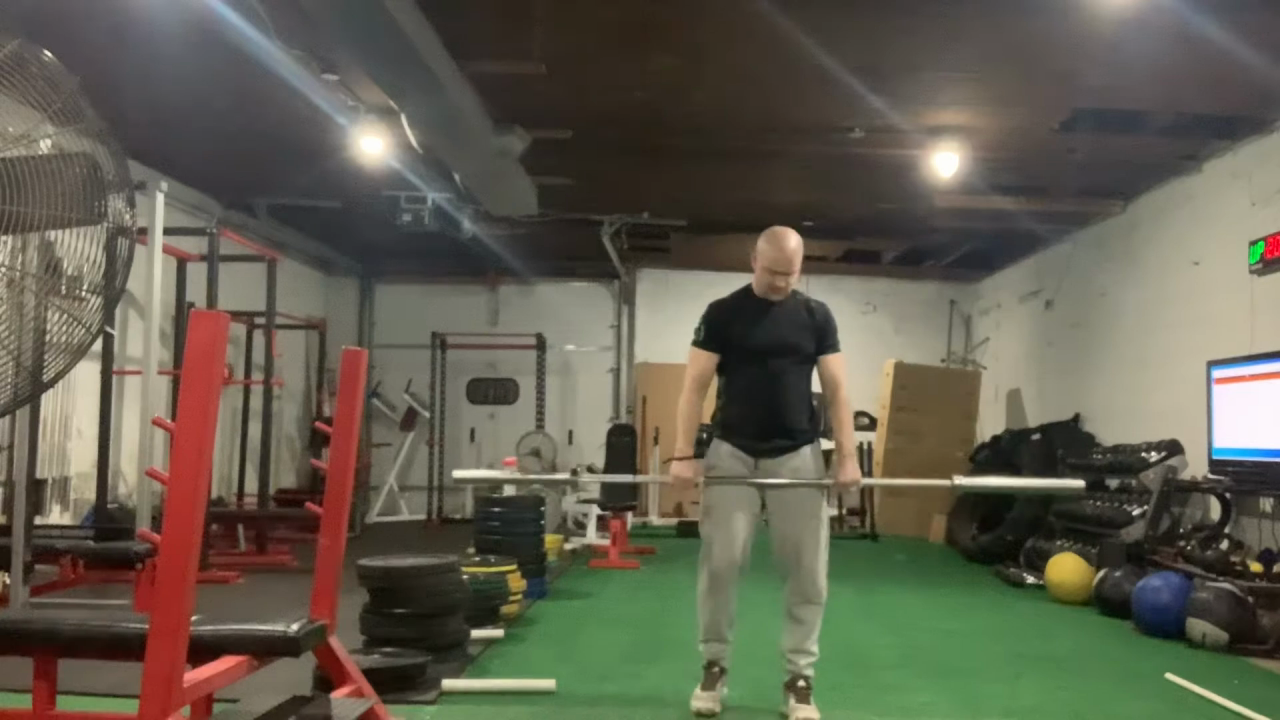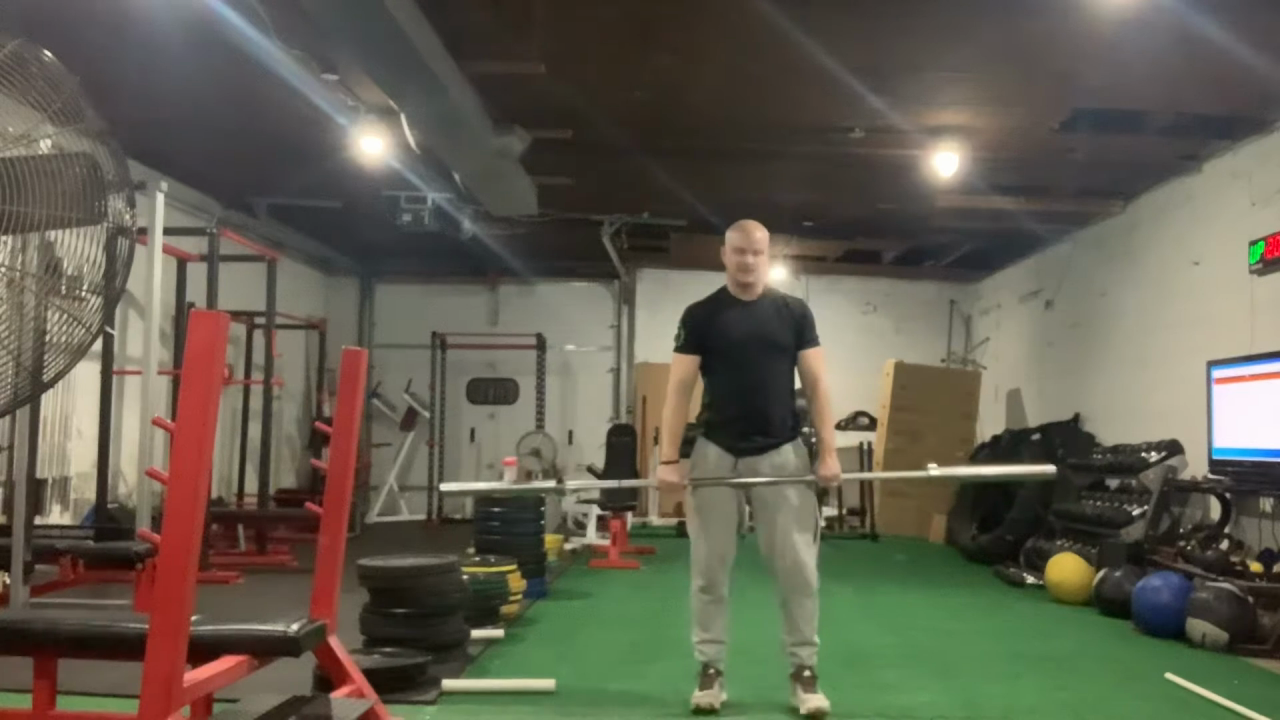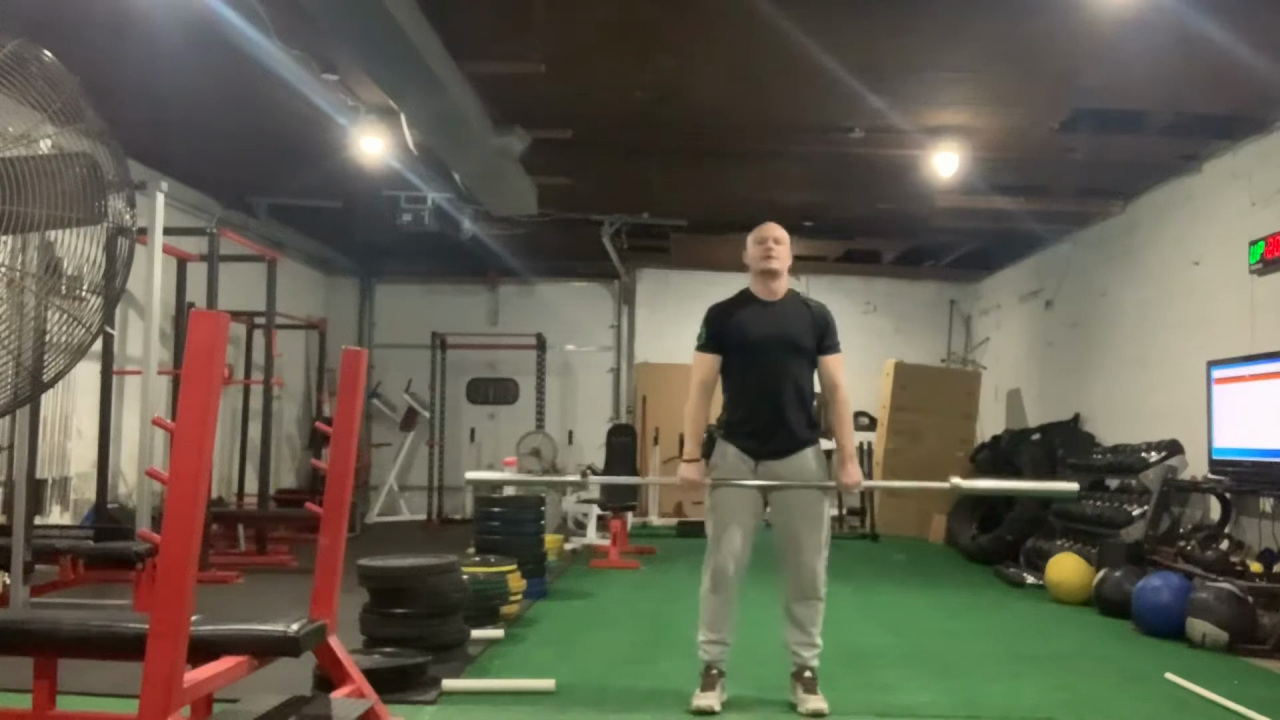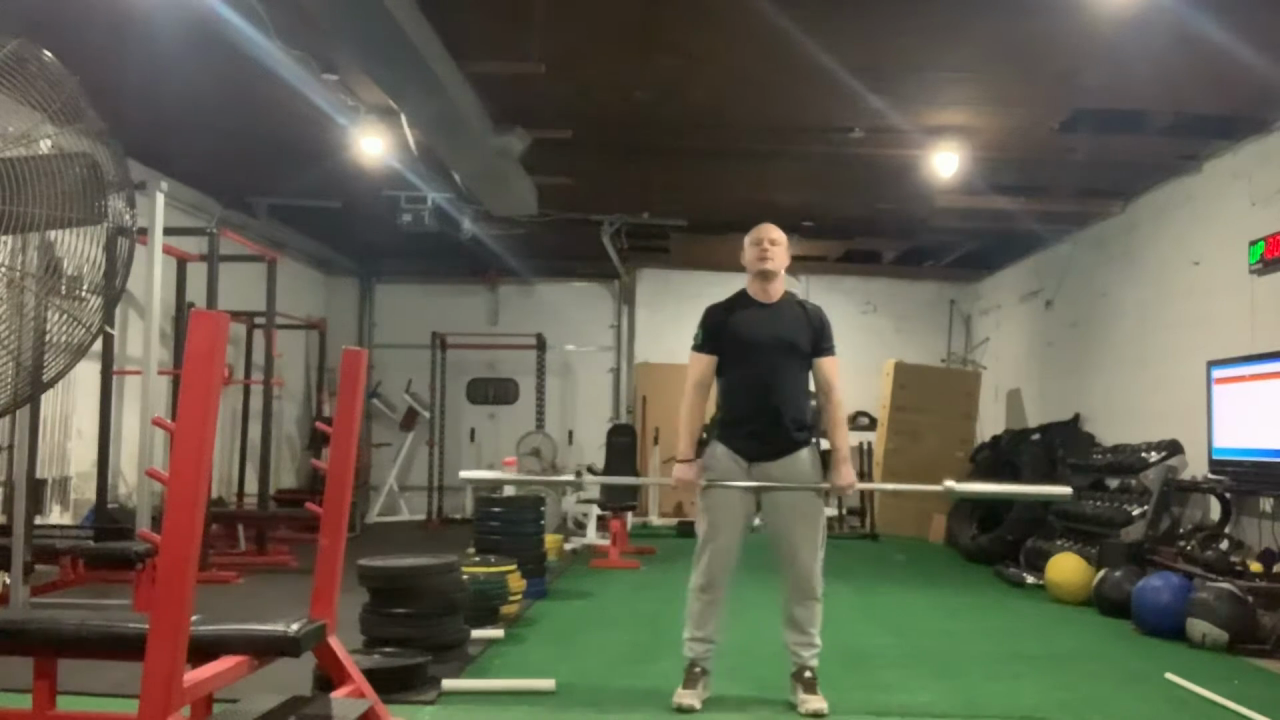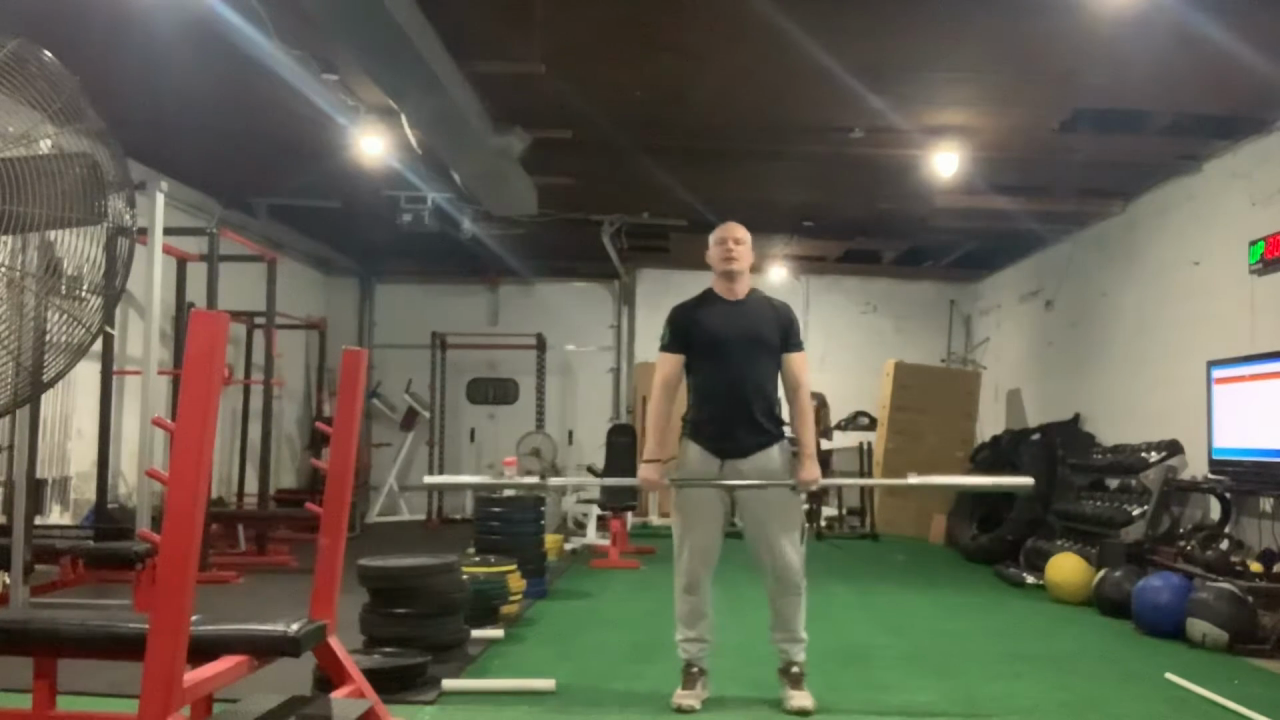
dt=0.4s
person 1, frame 1
left shoulder: (816, 316)
right shoulder: (722, 313)
left elbow: (835, 388)
right elbow: (695, 385)
left wrist: (847, 456)
right wrist: (683, 455)
left hip: (798, 457)
right hip: (732, 455)
left knee: (807, 575)
right knee: (720, 565)
left ankle: (799, 678)
right ankle: (714, 666)
person 1, frame 2
left shoulder: (793, 312)
right shoulder: (700, 315)
left elbow: (815, 383)
right elbow: (679, 388)
left wrist: (827, 451)
right wrist: (668, 458)
left hip: (782, 455)
right hip: (717, 455)
left knee: (797, 567)
right knee: (710, 569)
left ankle: (804, 669)
right ankle: (711, 669)
person 1, frame 3
left shoulder: (815, 315)
right shoulder: (722, 315)
left elbow: (835, 388)
right elbow: (701, 387)
left wrist: (848, 457)
right wrist: (691, 456)
left hip: (800, 458)
right hip: (735, 456)
left knee: (807, 572)
right knee: (721, 569)
left ankle: (805, 671)
right ankle: (713, 669)
person 1, frame 4
left shoulder: (811, 317)
right shoulder: (720, 316)
left elbow: (829, 391)
right elbow: (697, 388)
left wrist: (842, 459)
right wrist: (684, 457)
left hip: (794, 459)
right hip: (728, 457)
left knee: (804, 573)
right knee: (710, 569)
left ankle: (804, 671)
right ankle: (696, 666)
person 1, frame 5
left shoulder: (779, 314)
right shoulder: (686, 315)
left elbow: (798, 387)
right elbow: (664, 387)
left wrist: (808, 454)
right wrist: (651, 456)
left hip: (766, 455)
right hip: (702, 456)
left knee: (786, 567)
right knee: (693, 569)
left ankle: (792, 667)
right ankle: (694, 668)
